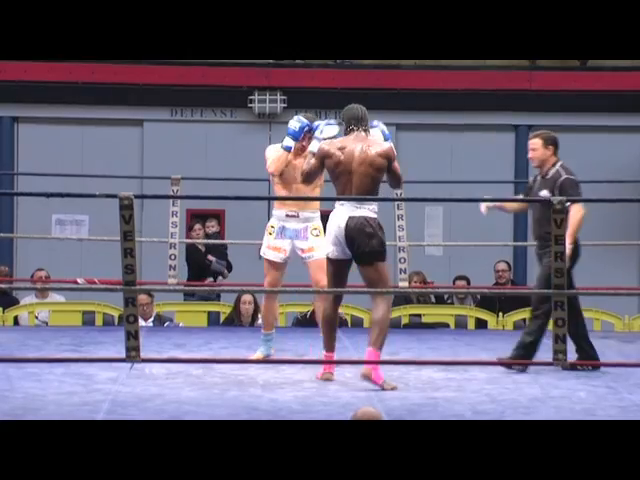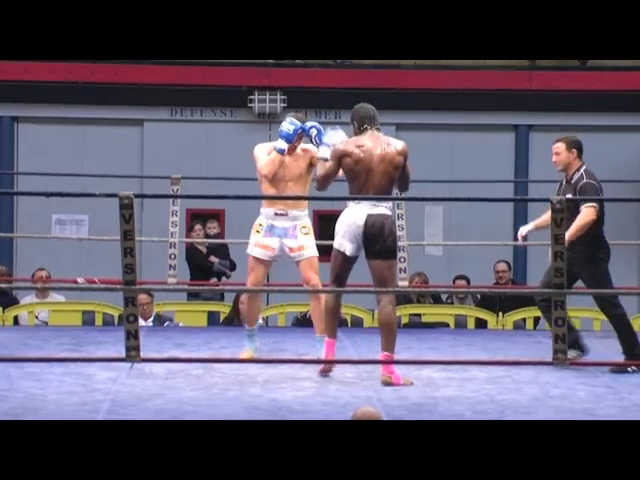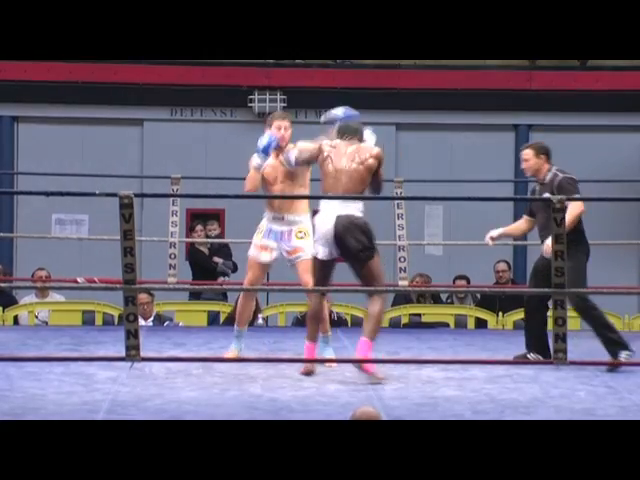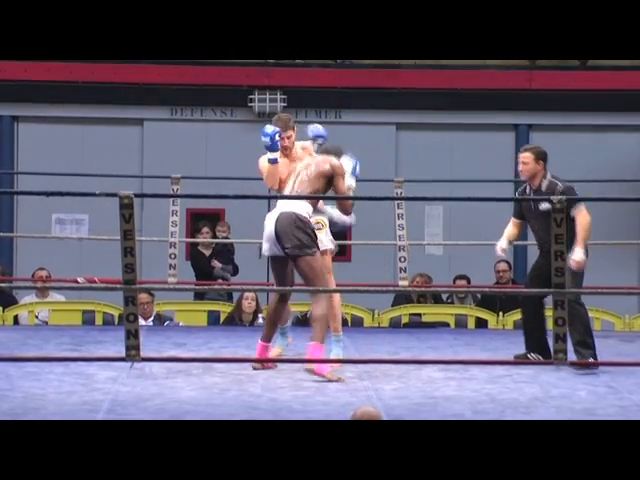
dt=0.4s
person 1, frame 1
left shoulder: (329, 148)
right shoulder: (384, 148)
left elbow: (306, 178)
right elbow: (397, 184)
left wrist: (316, 143)
left hip: (338, 220)
right hip: (365, 222)
left knee: (334, 296)
right knee: (382, 297)
left ankle: (328, 365)
right ankle: (371, 364)
person 1, frame 2
left shoulder: (344, 148)
right shoulder: (399, 147)
left elbow: (320, 184)
right elbow: (404, 187)
left wrist: (324, 148)
left hip: (352, 217)
right hip: (381, 220)
left knee: (335, 287)
right knee: (386, 296)
left ankle: (328, 357)
right ankle: (388, 370)
person 1, frame 3
left shoulder: (325, 146)
right shoulder: (374, 153)
left elbow: (294, 160)
right elbow: (376, 190)
left hip: (326, 220)
right hip: (352, 221)
left knee: (318, 292)
right knee: (377, 291)
left ankle: (309, 358)
right ankle: (364, 353)
person 1, frame 4
left shoulder: (303, 163)
right shoulder: (335, 164)
right elbow: (346, 210)
right wrist: (349, 180)
left hip: (274, 218)
right hip: (294, 219)
left knee: (283, 292)
right knee: (320, 292)
left ankle: (262, 355)
right ankle: (316, 358)
person 2, frame 1
right shoulder: (275, 150)
right elbow: (272, 170)
right wrist: (289, 139)
left hip: (310, 224)
right hip: (280, 223)
left knee: (322, 285)
right knee: (270, 287)
right ankle: (266, 345)
person 2, frame 2
left shoulder: (308, 152)
right shoulder: (263, 149)
right elbow: (265, 172)
right wrist: (282, 142)
left hip: (298, 223)
right hip: (268, 222)
left knee: (313, 285)
right knee: (253, 285)
left ankle: (323, 345)
right ankle: (251, 341)
person 2, frame 3
left shoulder: (300, 151)
right shoulder: (259, 158)
right elbow: (249, 189)
right wrist: (260, 158)
left hip: (298, 227)
right hip: (271, 225)
left knee: (311, 286)
right knee: (249, 286)
left ankle: (326, 346)
right ankle: (237, 342)
person 2, frame 4
left shoulder: (307, 149)
right shoulder: (267, 160)
right elbow: (272, 187)
left wrist: (321, 144)
right wrist: (272, 154)
left hip: (314, 218)
left knee: (325, 281)
left ankle: (337, 345)
right ankle: (283, 336)
person 3, frame 1
left shoulder: (564, 178)
right shoulder: (538, 180)
left elbow: (577, 211)
right elbow: (521, 204)
left wrist: (567, 243)
right wrist: (496, 204)
right hip: (546, 251)
left knee: (541, 303)
right knee: (567, 306)
left ankle: (521, 357)
right ankle: (588, 356)
person 3, frame 2
left shoulder: (586, 182)
right shoulder: (565, 183)
left elbow: (588, 215)
left wrist: (563, 239)
right wrist: (531, 225)
left hip: (591, 252)
right hip: (572, 252)
left knee: (608, 303)
right knee: (544, 295)
right ankle: (574, 345)
person 3, frame 3
left shoulder: (562, 180)
right shoulder: (536, 190)
left elbow: (577, 208)
right elbow: (526, 223)
left wrist: (555, 235)
right wrist: (501, 232)
left hip: (573, 250)
right hip: (550, 253)
left knee: (579, 299)
right knee: (533, 300)
left ankle: (619, 348)
right ankle: (538, 351)
person 3, frame 4
left shoulder: (560, 189)
right shoulder: (523, 194)
left elbow: (583, 216)
right elbow: (516, 224)
left wrist: (579, 249)
right wrist: (504, 241)
left hip: (569, 255)
right hip: (547, 254)
left knee: (570, 298)
right knee: (529, 299)
left ankle: (587, 354)
right ankle: (538, 351)
